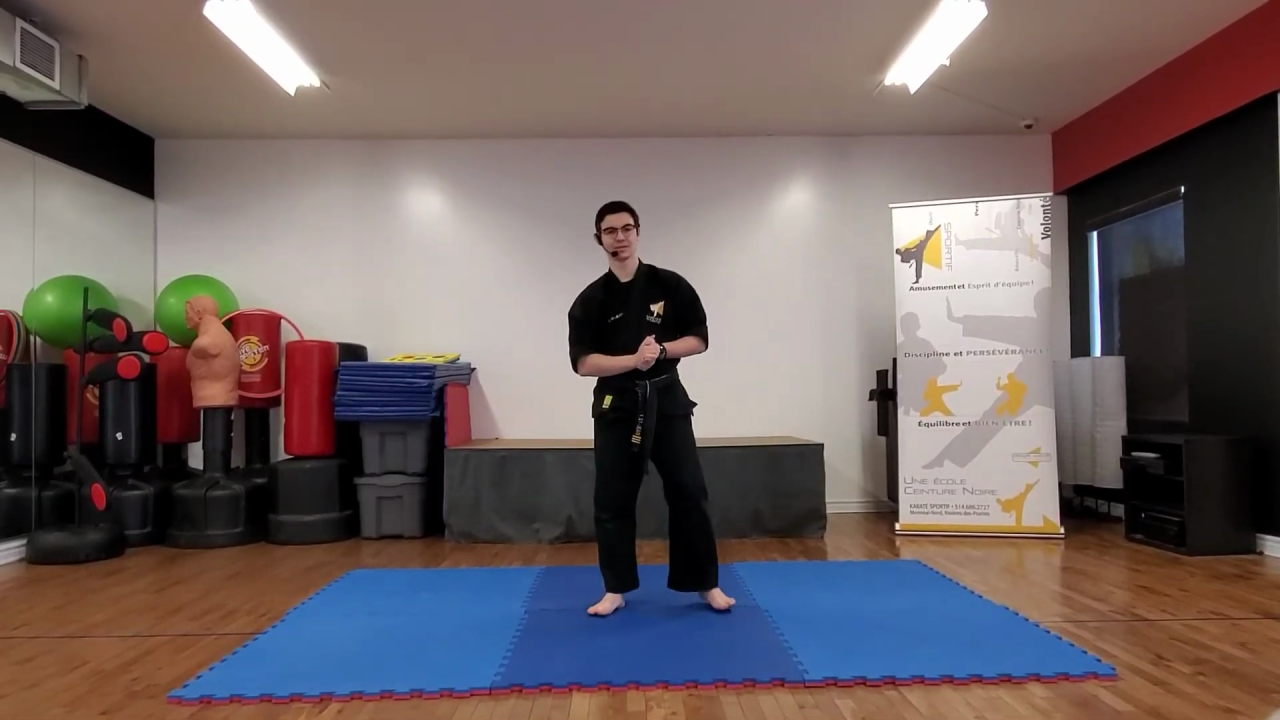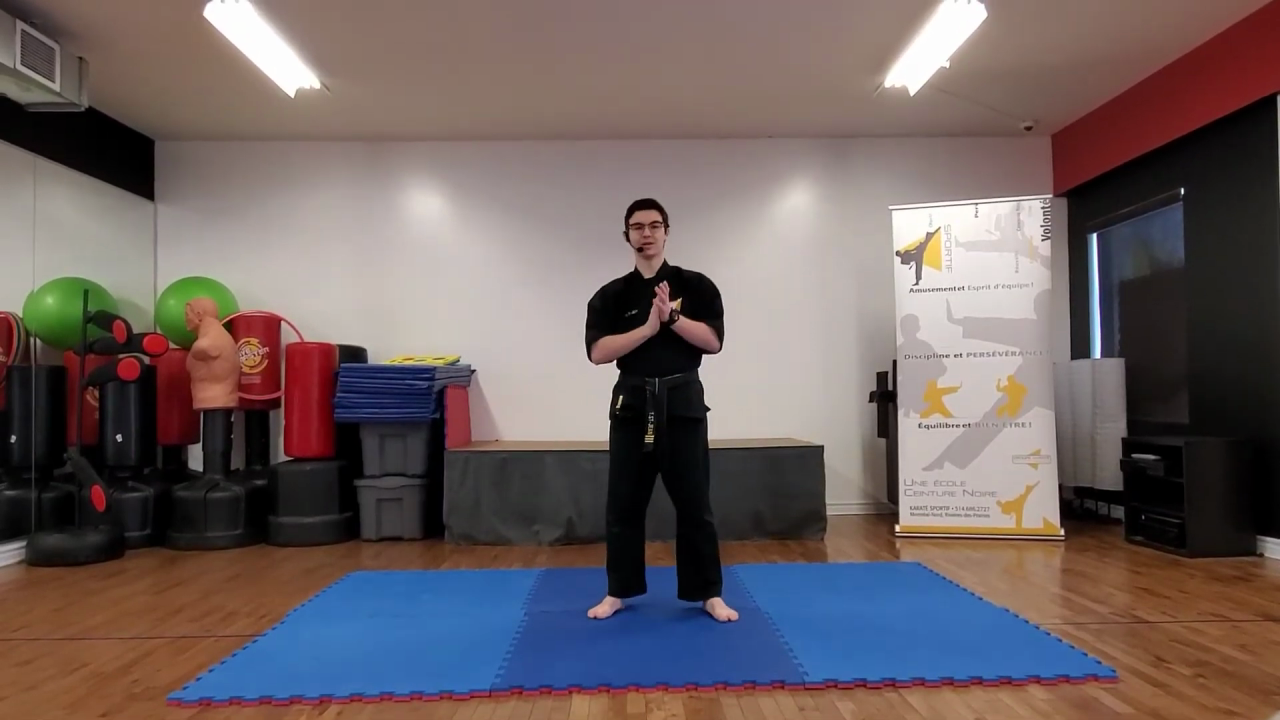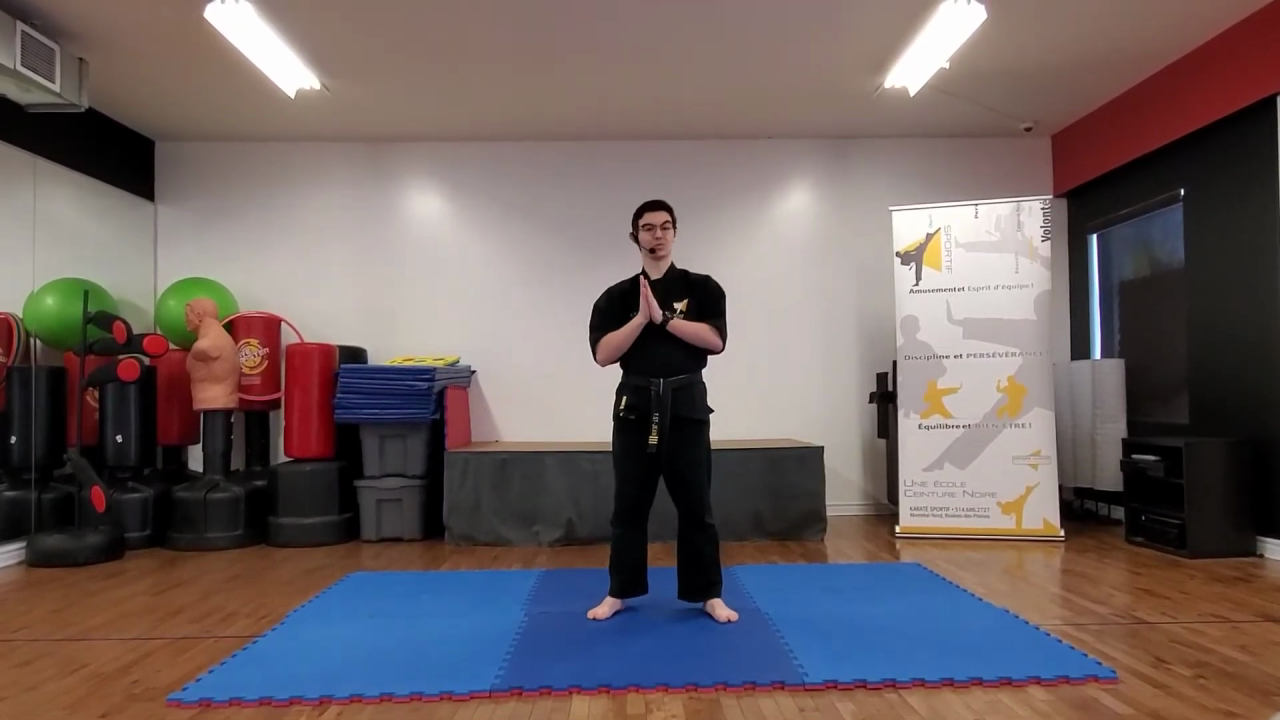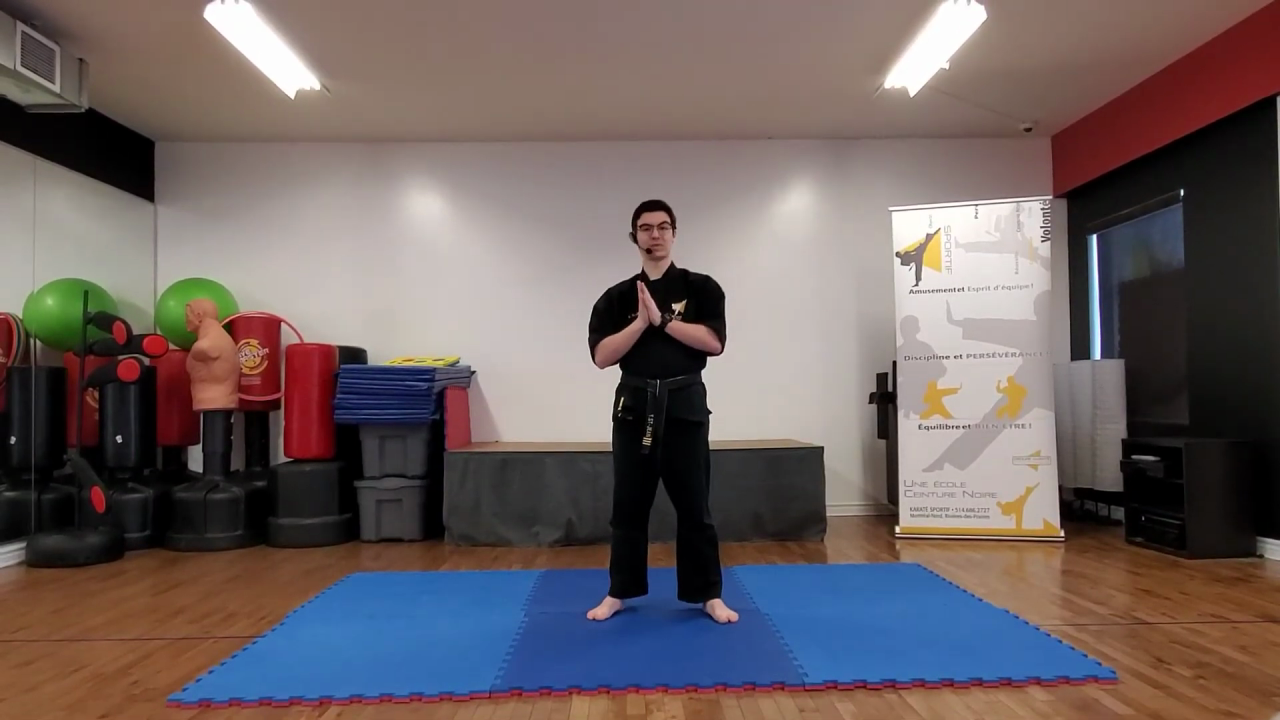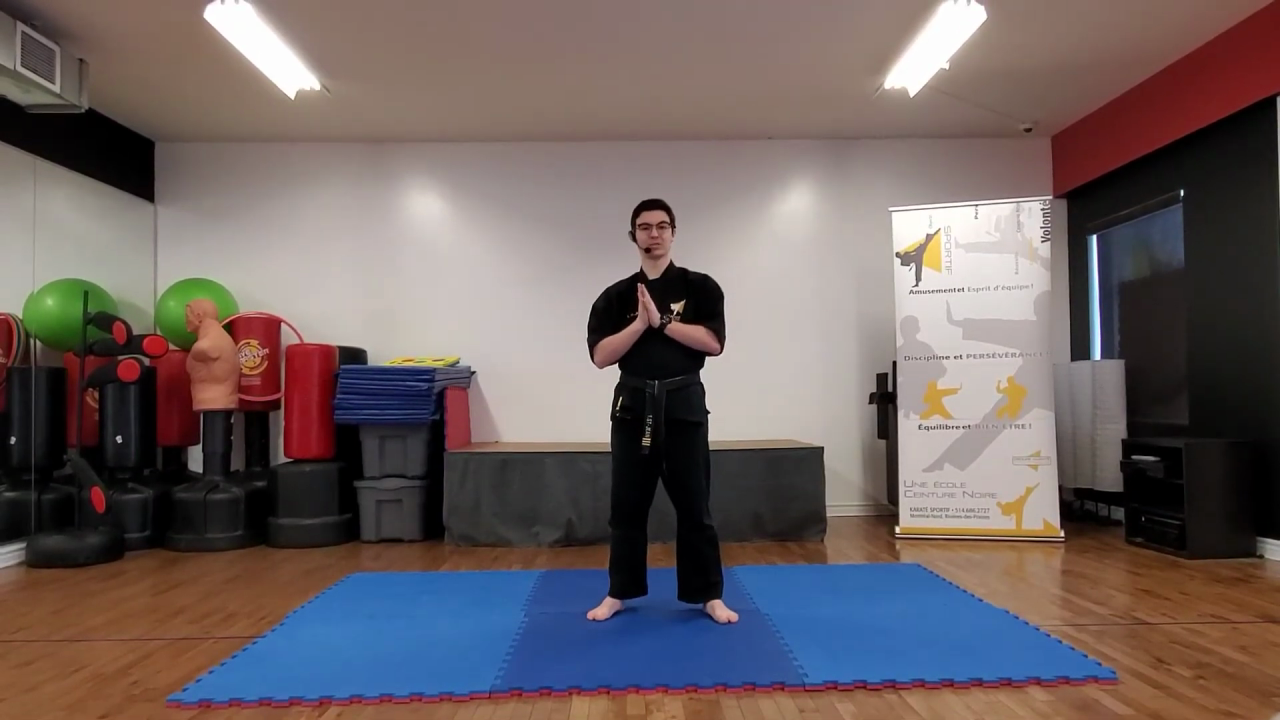
dt=0.5s
person 1, frame 1
left shoulder: (670, 285)
right shoulder: (590, 301)
left elbow: (699, 339)
right elbow: (583, 363)
left wrist: (662, 350)
right wrist: (634, 359)
left hip: (666, 401)
right hip: (616, 406)
left knee: (689, 493)
right knee: (613, 502)
left ankle: (706, 583)
right ankle: (616, 588)
person 1, frame 2
left shoulder: (694, 285)
right shoulder: (611, 295)
left elbow: (713, 340)
right elbow: (598, 352)
left wrist: (671, 317)
right wrist: (649, 327)
left hip: (682, 401)
right hip: (632, 402)
left knee: (694, 503)
right knee: (624, 503)
left ankle: (709, 593)
right ankle: (619, 591)
person 1, frame 3
left shoulder: (701, 287)
right shoulder: (618, 296)
left elbow: (715, 340)
right elbow: (603, 354)
left wrist: (663, 317)
right wrist: (641, 317)
left hip: (686, 402)
right hip: (636, 403)
left knee: (695, 504)
right knee: (629, 504)
left ankle: (708, 593)
right ankle: (620, 592)
person 1, frame 4
left shoulder: (700, 287)
right shoulder: (617, 297)
left elbow: (714, 342)
right elbow: (602, 356)
left wrist: (662, 319)
right wrist: (641, 321)
left hip: (684, 403)
right hip: (634, 404)
left knee: (694, 505)
right knee: (628, 505)
left ankle: (708, 594)
right ankle: (620, 592)
person 1, frame 5
left shoulder: (699, 287)
right shoulder: (615, 296)
left elbow: (713, 343)
right elbow: (601, 356)
left wrist: (661, 320)
right wrist: (640, 323)
left hip: (683, 403)
right hip: (633, 405)
left knee: (693, 505)
right knee: (627, 505)
left ankle: (709, 594)
right ankle: (620, 592)
